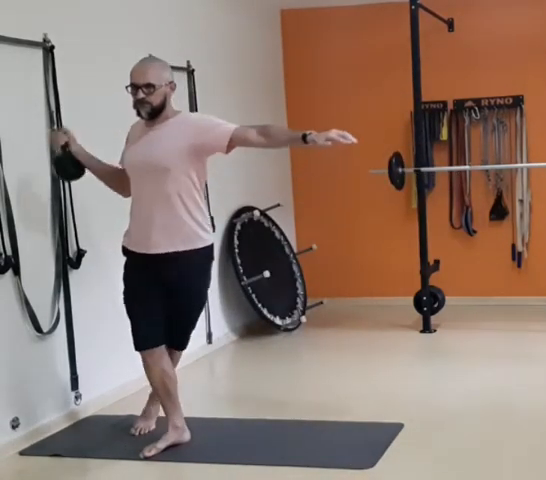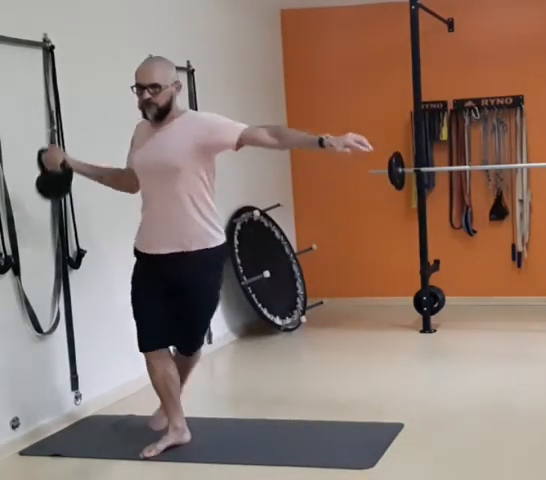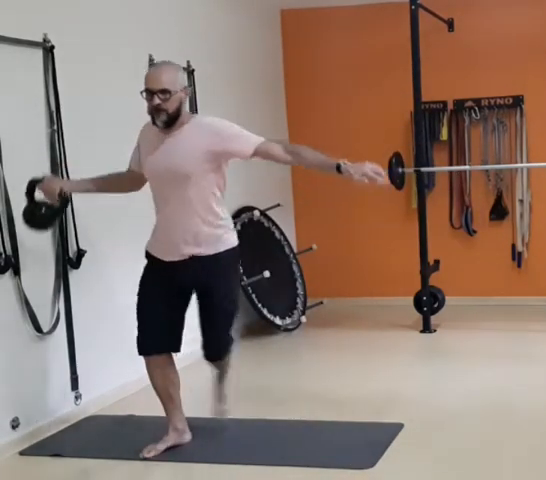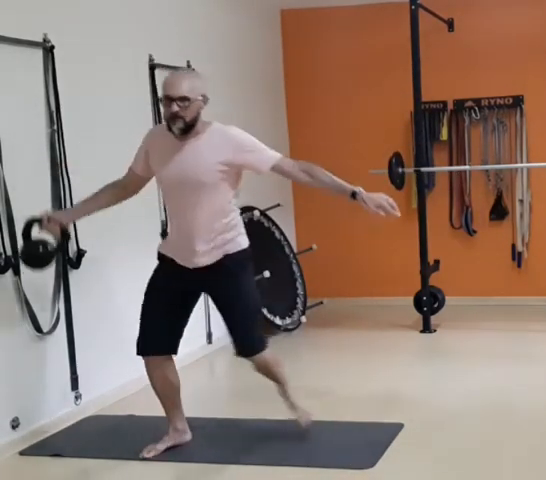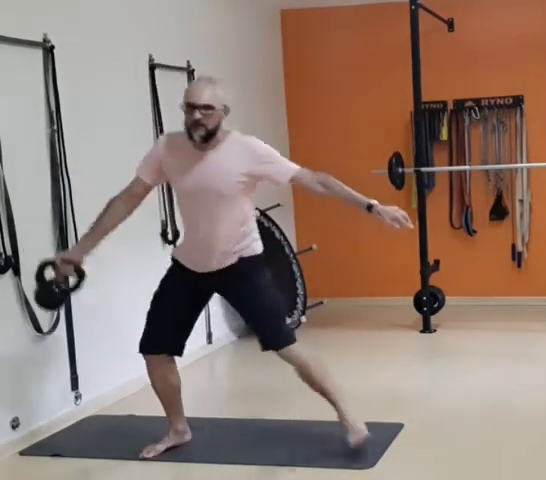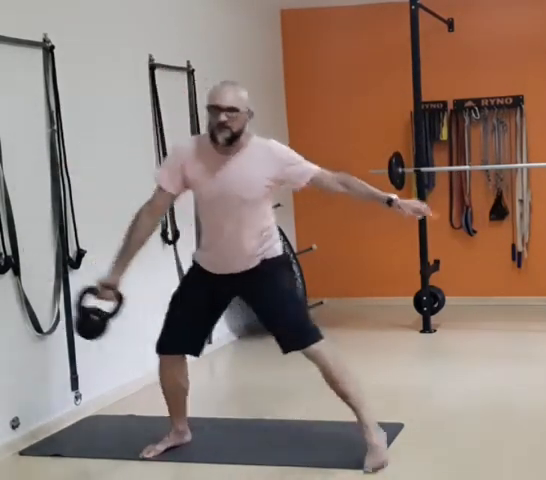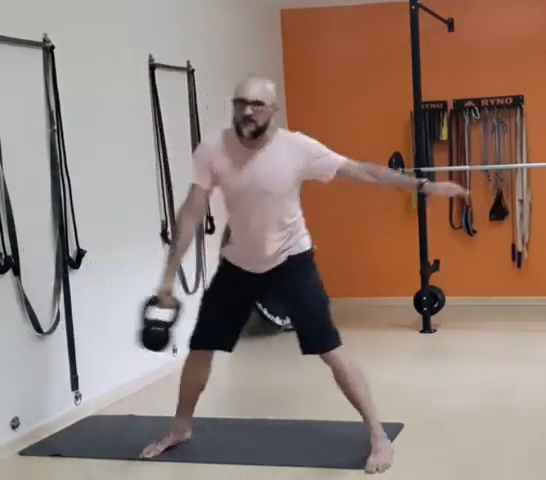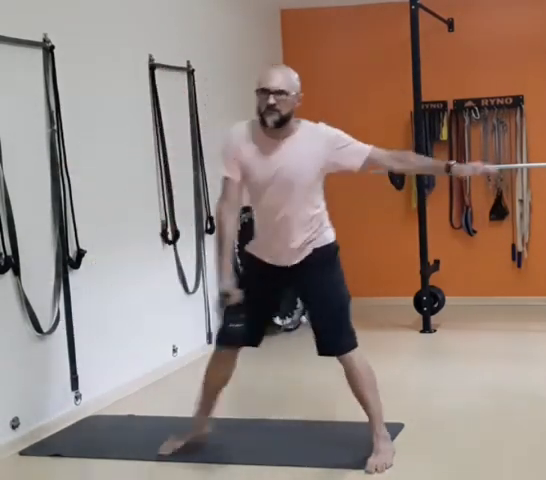
dt=0.1s
person 1, frame 1
left shoulder: (195, 126)
right shoulder: (135, 132)
left elbow: (255, 135)
left wrist: (308, 137)
right wrist: (78, 152)
left hip: (189, 253)
right hip: (141, 255)
left knee: (174, 343)
right knee: (151, 345)
left ankle: (156, 401)
right ankle: (177, 426)
person 1, frame 2
left shoulder: (202, 125)
right shoulder: (142, 132)
left elbow: (268, 136)
right elbow: (132, 180)
left wrist: (324, 141)
right wrist: (74, 165)
left hip: (201, 252)
right hip: (151, 255)
left knee: (189, 343)
right knee: (153, 346)
left ankle: (172, 396)
right ankle: (177, 426)
person 1, frame 3
left shoulder: (214, 131)
right shoulder: (148, 135)
left elbow: (282, 151)
right elbow: (132, 179)
left wrist: (343, 167)
right wrist: (70, 185)
left hip: (213, 256)
right hip: (164, 259)
left knee: (216, 348)
right knee: (154, 350)
left ankle: (221, 384)
right ankle: (177, 427)
person 1, frame 4
left shoulder: (229, 140)
right shoulder: (154, 141)
left elbow: (296, 169)
right elbow: (124, 187)
left wrist: (357, 193)
right wrist: (71, 213)
left hip: (228, 258)
right hip: (176, 261)
left knee: (252, 348)
right knee: (152, 350)
left ankle: (286, 392)
right ankle: (178, 428)
person 1, frame 5
left shoulder: (248, 150)
right shoulder: (167, 148)
left elbow: (313, 180)
right elbow: (128, 199)
left wrist: (373, 206)
right wrist: (82, 247)
left hip: (241, 263)
right hip: (189, 265)
left knee: (284, 346)
right knee: (154, 351)
left ankle: (345, 415)
right ankle: (178, 429)
person 1, frame 6
left shoulder: (270, 154)
right shoulder: (185, 154)
left elbow: (334, 181)
right elbow: (151, 212)
left wrist: (393, 201)
right wrist: (116, 269)
left hip: (263, 265)
right hip: (208, 268)
left knee: (312, 346)
right knee: (169, 351)
left ankle: (371, 429)
right ankle: (179, 430)
person 1, frame 7
left shoulder: (298, 147)
right shoulder: (213, 149)
left elbow: (362, 171)
right elbow: (191, 213)
left wrist: (423, 185)
right wrist: (169, 277)
left hip: (290, 262)
right hip: (237, 265)
left knee: (330, 351)
right knee: (200, 348)
left ankle: (377, 435)
right ankle: (180, 429)
person 1, frame 8
left shoulder: (320, 138)
right shoulder: (234, 139)
left elbow: (385, 159)
right elbow: (228, 208)
left wrist: (450, 167)
right wrist: (225, 274)
left hip: (315, 254)
right hip: (261, 258)
left knee: (344, 350)
right knee: (228, 343)
left ankle: (380, 436)
right ankle: (200, 426)
